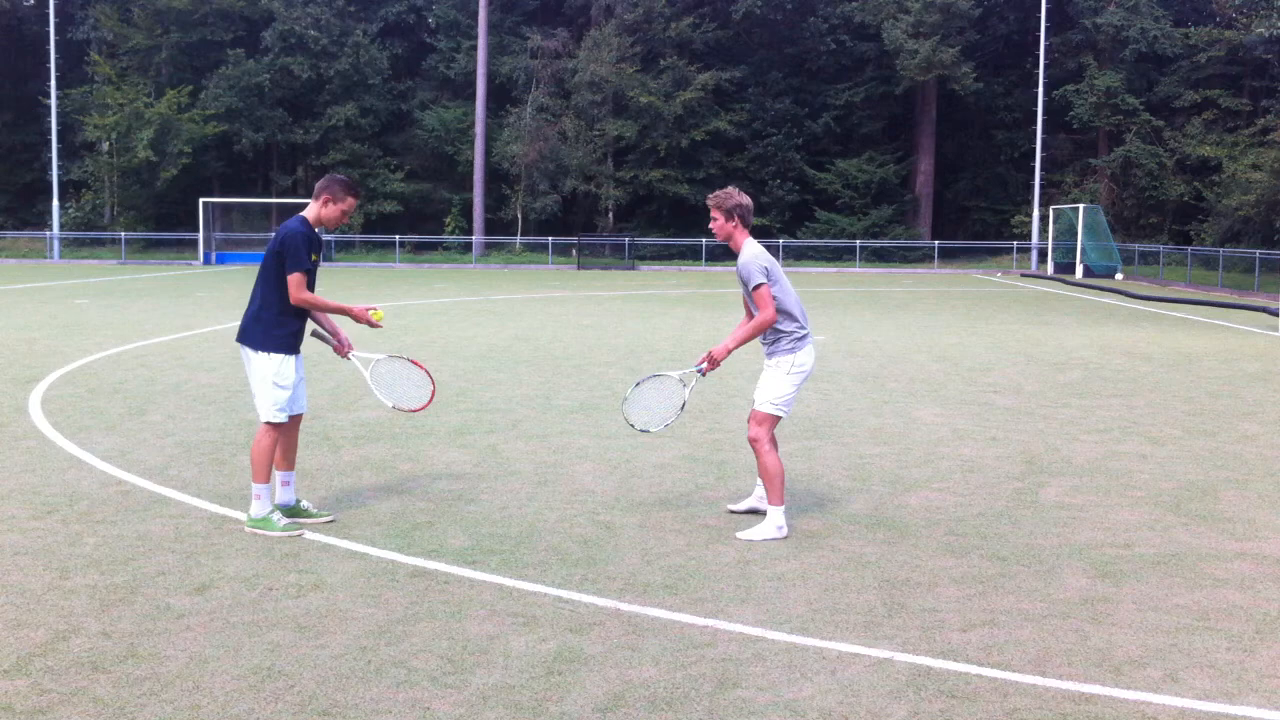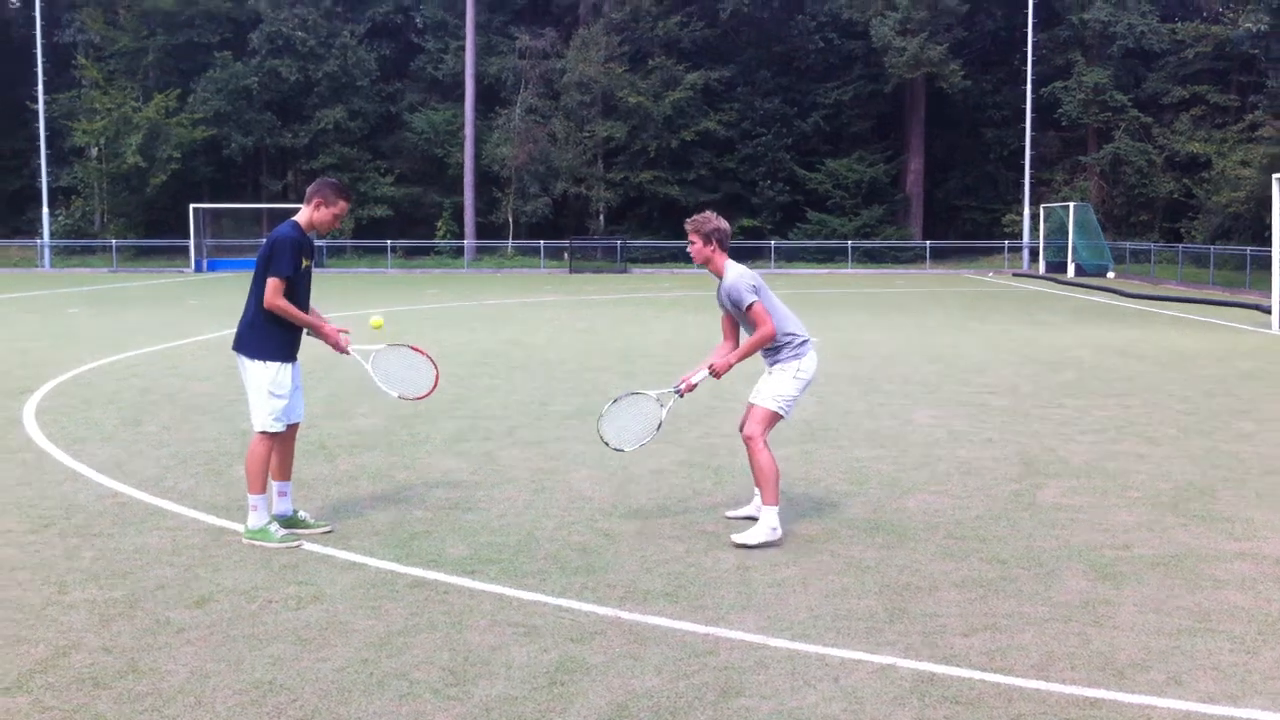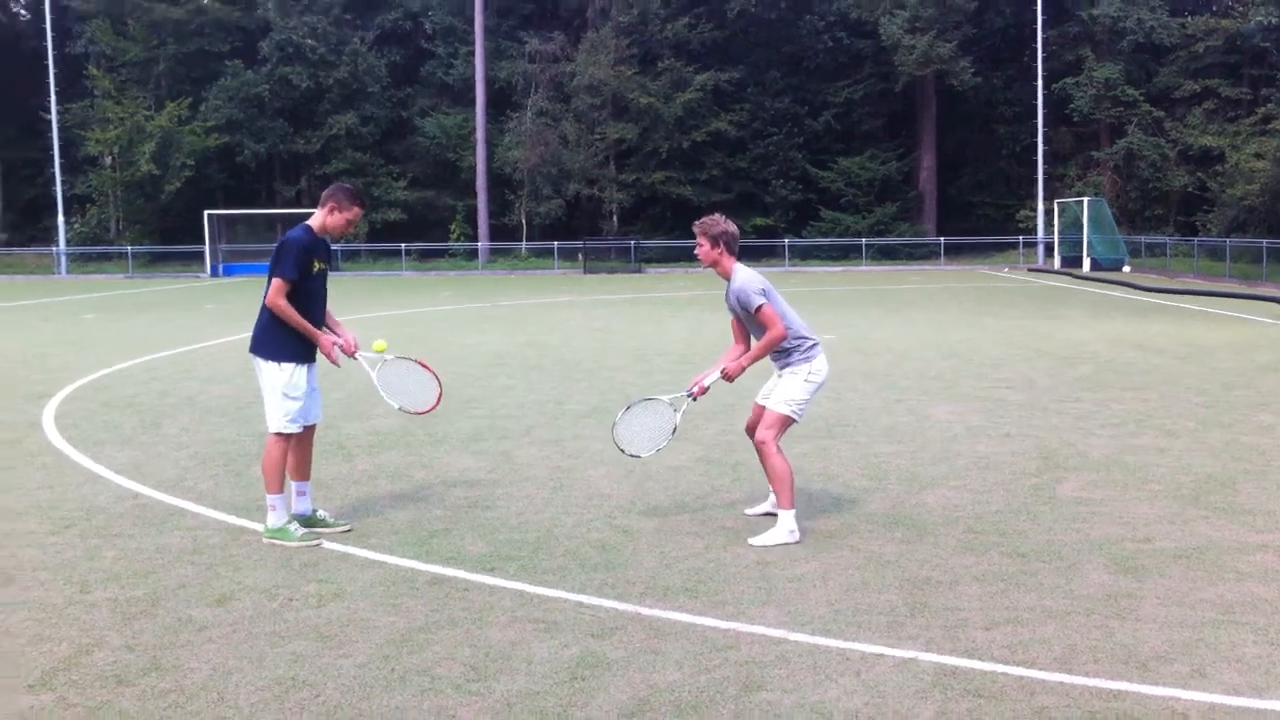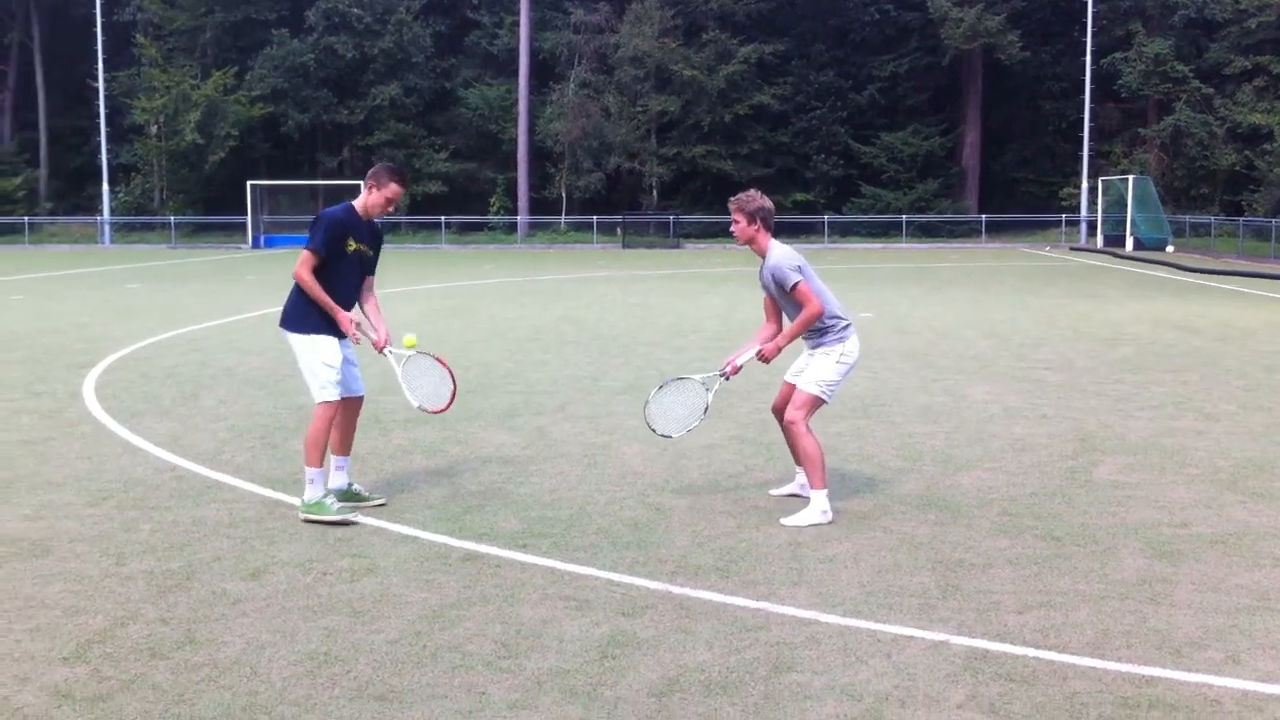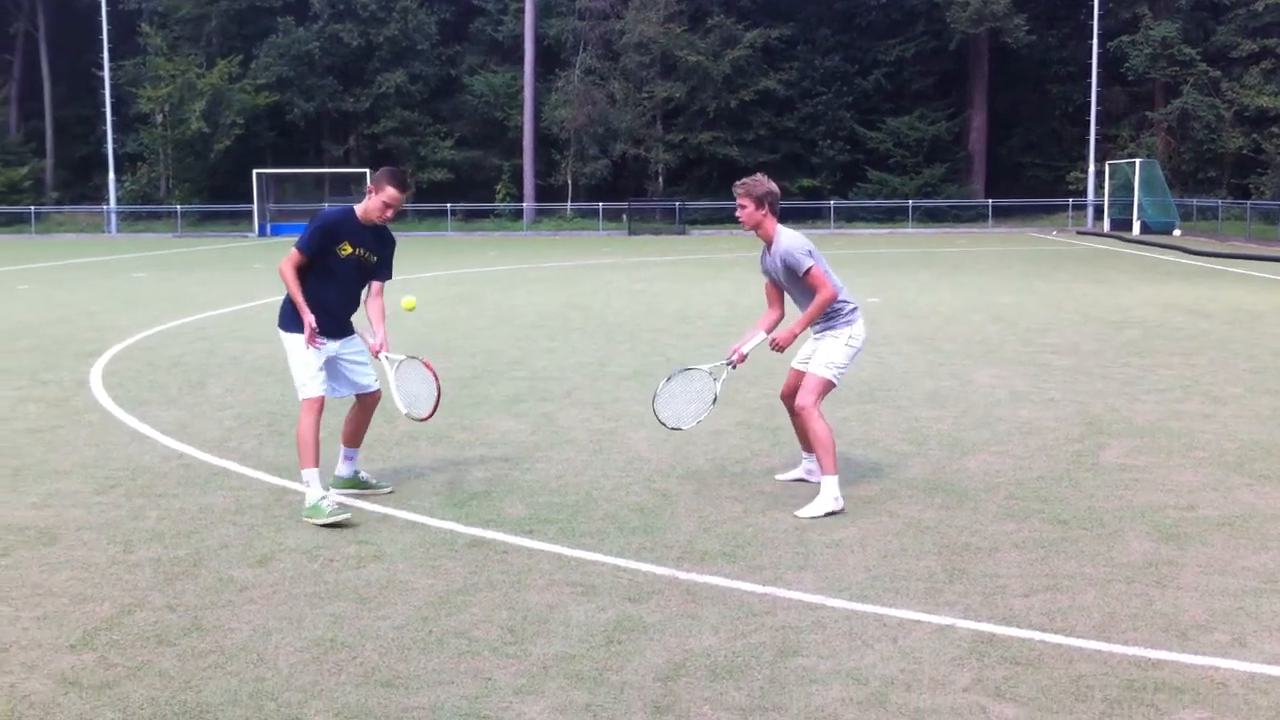
dt=0.3s
person 1, frame 1
left shoulder: (311, 238)
right shoulder: (295, 234)
right elbow: (298, 297)
left wrist: (335, 333)
right wrist: (350, 312)
left hip: (285, 344)
right hip: (267, 342)
left knee: (292, 418)
right knee: (273, 422)
left ankle: (286, 500)
right ankle: (259, 511)
person 1, frame 2
left shoulder: (304, 242)
right shoulder: (285, 238)
right elbow: (273, 301)
left wrist: (325, 330)
right wrist: (320, 328)
left hip: (282, 352)
right hip: (263, 351)
left knee: (288, 428)
right knee: (268, 431)
left ankle: (283, 511)
right ankle: (256, 522)
person 1, frame 3
left shoulder: (323, 247)
right shoulder: (296, 242)
right elbow: (275, 300)
left wrist: (342, 333)
right wrist: (318, 337)
left hip: (301, 354)
right hip: (279, 353)
left knee: (306, 429)
right knee: (283, 432)
left ankle: (303, 511)
right ankle: (276, 522)
person 1, frame 4
left shoulder: (373, 234)
right shoulder: (333, 219)
left elbow: (365, 290)
right elbow: (302, 272)
left wrist: (379, 327)
right wrist: (338, 313)
left hip: (334, 328)
right hip: (308, 325)
left knee: (353, 399)
right knee: (328, 403)
left ankle: (339, 484)
right ankle: (313, 496)
person 1, frame 5
left shoulder: (384, 241)
right shoulder: (329, 222)
left elbow: (374, 295)
right elbow: (288, 266)
left wrist: (380, 333)
right wrist: (305, 313)
left hip: (342, 330)
right hip: (302, 327)
left knee: (370, 394)
right knee: (313, 401)
left ankle: (346, 472)
right ankle: (314, 497)
person 2, frame 1
left shoulder: (749, 260)
right shoulder: (749, 257)
left elbow: (768, 316)
right elbow: (752, 318)
left wrist: (728, 347)
right wrist: (719, 351)
left hip: (789, 355)
right hip: (783, 354)
left knee: (758, 435)
right knee: (759, 427)
left ankle: (776, 521)
right ankle: (763, 495)
person 2, frame 2
left shoulder: (735, 280)
right shoulder: (725, 285)
left elbow: (767, 330)
right elbow: (730, 342)
left wrist: (730, 362)
right wrist: (696, 374)
left hip: (793, 359)
right hip: (781, 360)
left knee: (754, 433)
right knee: (749, 429)
left ankle: (770, 522)
right ankle: (762, 502)
person 2, frame 3
left shoulder: (744, 283)
right shoulder: (732, 289)
left elbow: (778, 331)
right elbow: (741, 345)
left wrist: (742, 365)
right wrist: (708, 376)
left hip: (804, 364)
right hip: (789, 365)
left knee: (766, 438)
right knee: (754, 429)
left ankle: (787, 525)
right ankle: (780, 499)
person 2, frame 4
left shoulder: (779, 260)
right shoulder: (766, 267)
left elbow: (815, 309)
right elbow: (773, 324)
left wrist: (779, 345)
right wrist: (741, 355)
left hip: (835, 344)
right hip: (819, 345)
left knee: (795, 417)
right knee: (781, 409)
left ankle: (819, 505)
right ankle: (804, 479)
person 2, frame 5
left shoulder: (790, 245)
right shoulder: (767, 255)
left elbow: (829, 292)
right elbow: (775, 310)
left wrist: (793, 331)
right wrist: (747, 343)
left hip: (842, 328)
right hip: (822, 330)
left knee: (806, 403)
right knee: (790, 395)
left ankle: (831, 492)
right ankle: (811, 465)
